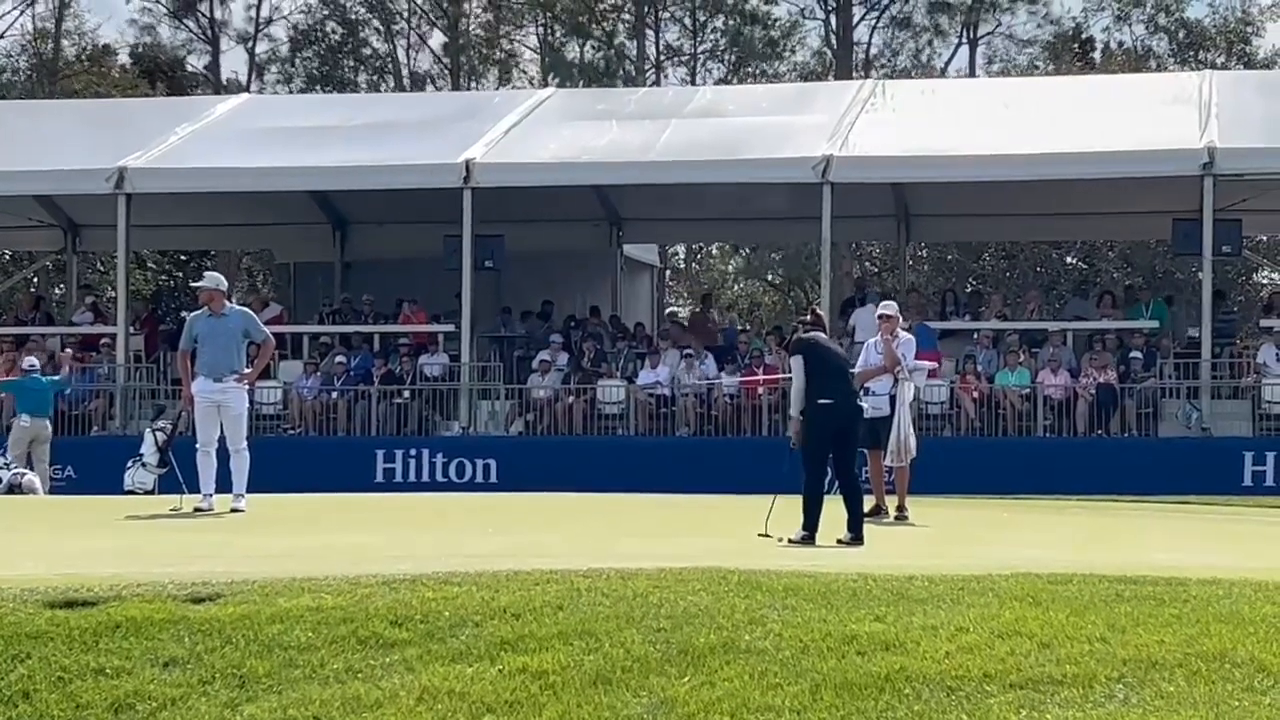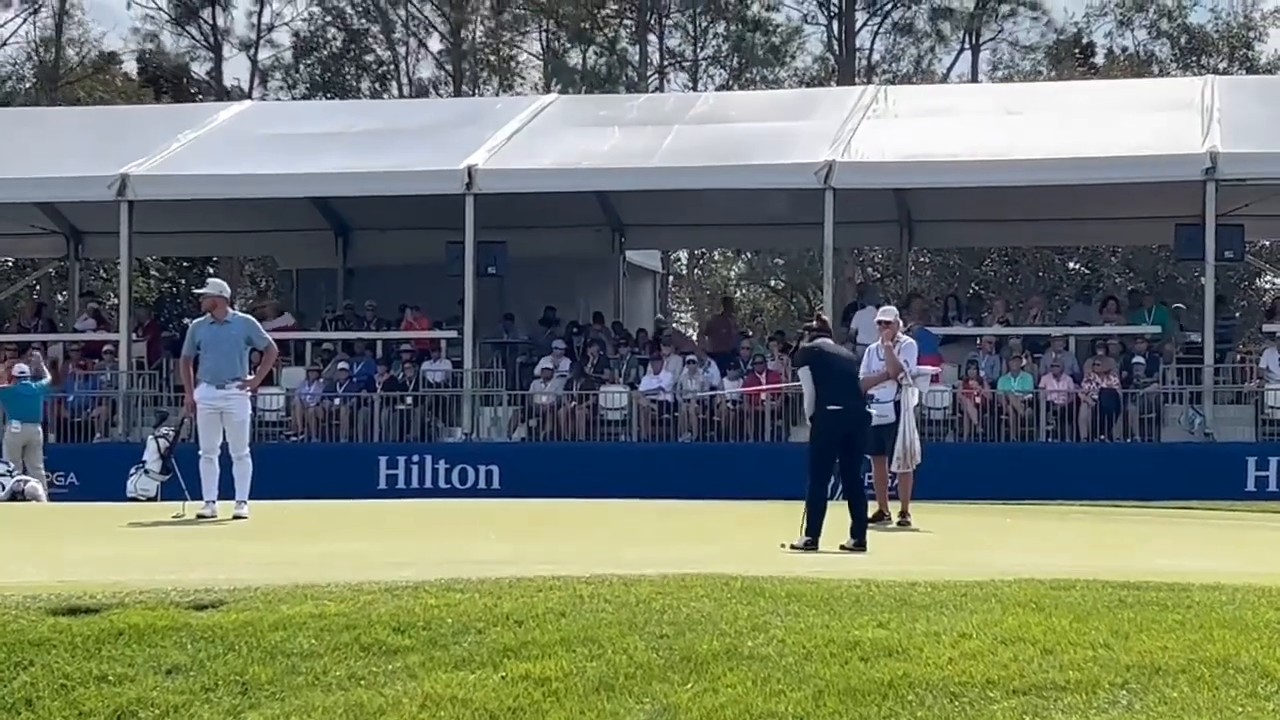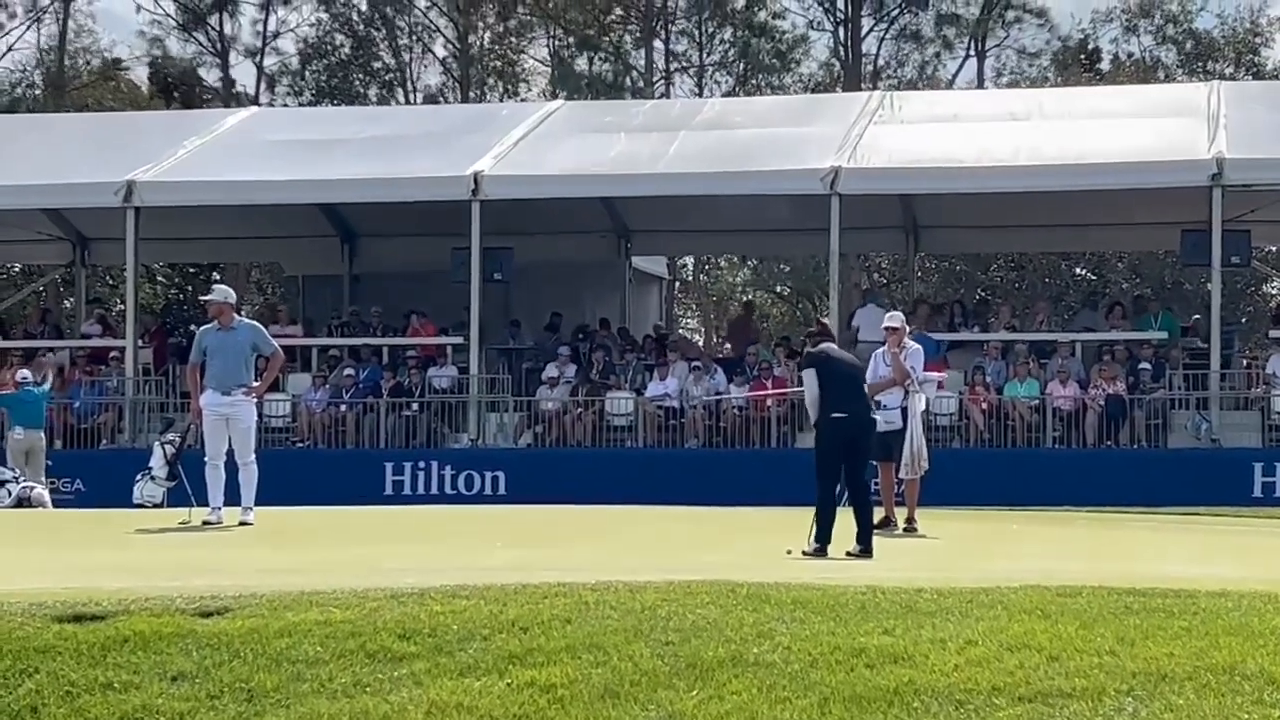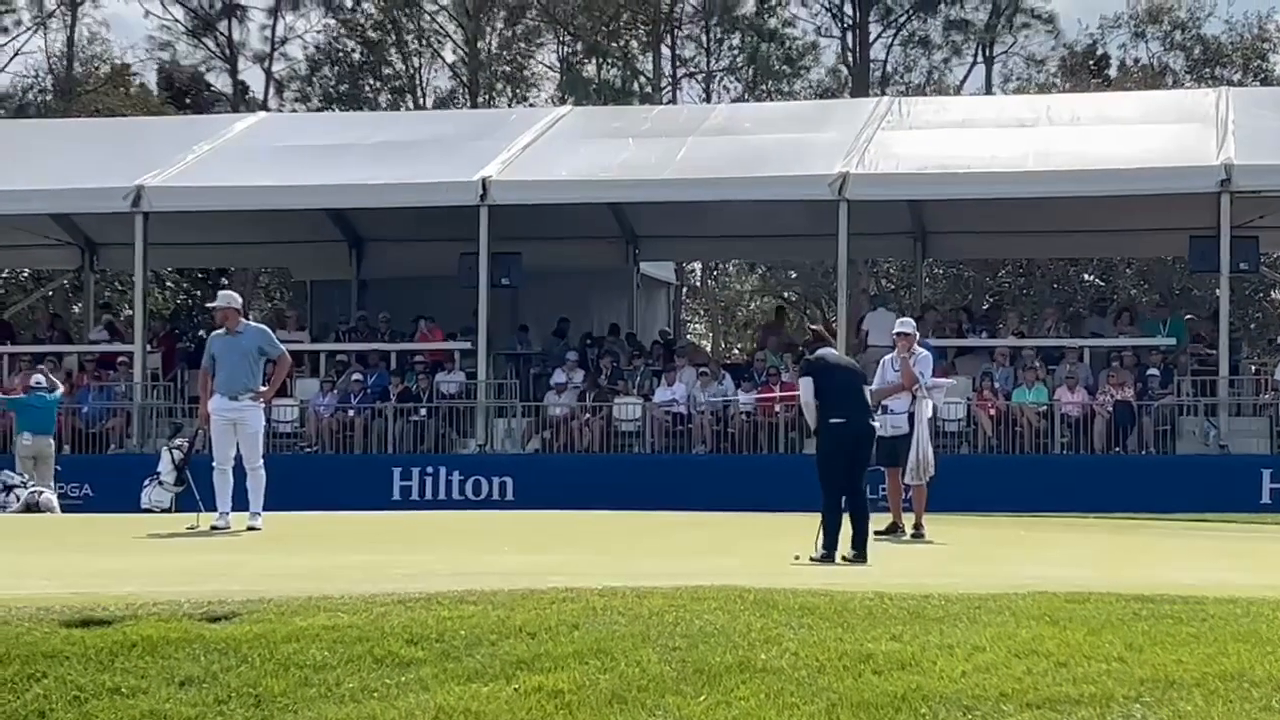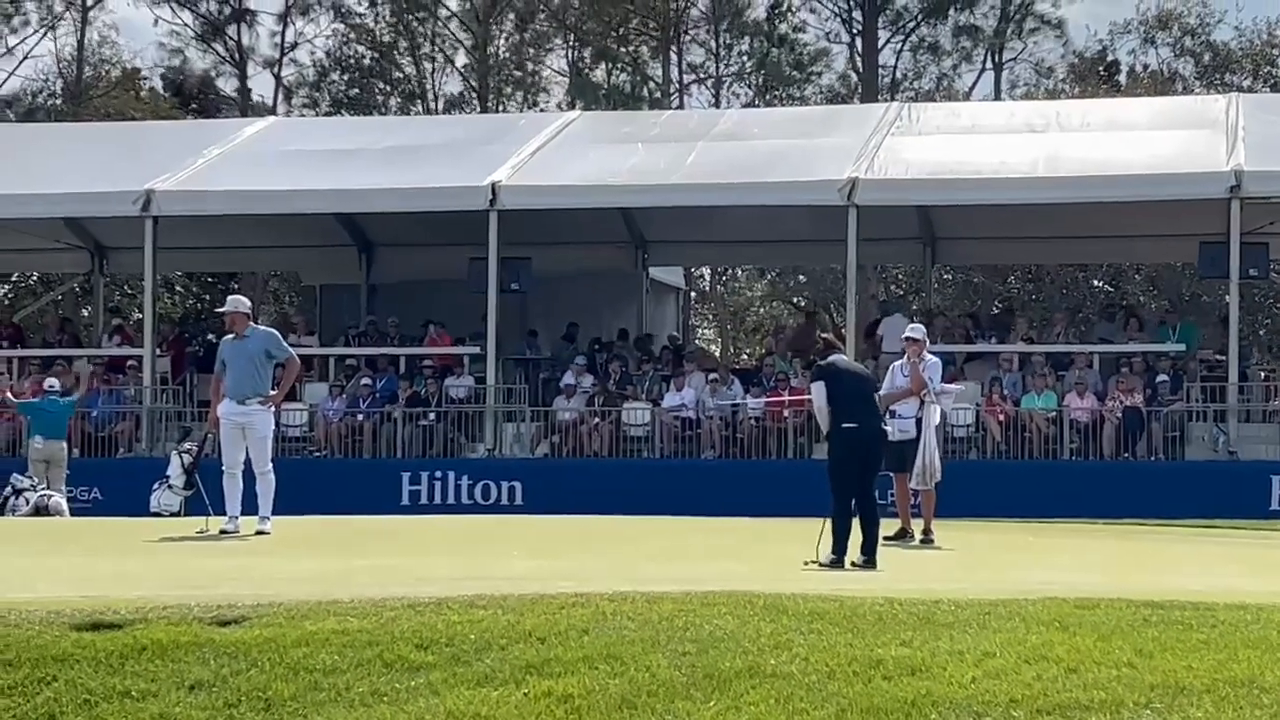
dt=0.4s
person 1, frame 1
left shoulder: (242, 316)
right shoulder: (195, 320)
left elbow: (269, 342)
right elbow: (184, 353)
left wrist: (254, 372)
right wrist: (187, 386)
left hip: (233, 386)
right hip: (203, 387)
left knee: (237, 445)
right knee: (205, 445)
left ankle: (239, 496)
right ankle: (207, 495)
person 1, frame 2
left shoulder: (245, 323)
right shoulder: (197, 326)
left elbow: (271, 349)
right elbow: (186, 359)
left wrist: (257, 379)
right wrist: (189, 393)
left hip: (236, 392)
right hip: (206, 393)
left knee: (240, 451)
right knee: (208, 451)
left ankle: (241, 502)
right ankle: (209, 502)
person 1, frame 3
left shoulder: (251, 329)
right shoulder: (204, 333)
left elbow: (277, 356)
right elbow: (193, 366)
left wrist: (262, 386)
right wrist: (195, 399)
left hip: (242, 399)
right hip: (212, 400)
left knee: (246, 458)
right knee: (213, 458)
left ankle: (247, 509)
right ankle: (215, 509)
person 1, frame 4
left shoulder: (259, 333)
right shoulder: (214, 338)
left elbow: (284, 360)
right elbow: (206, 371)
left wrist: (270, 391)
right wrist: (204, 403)
left hip: (249, 404)
right hip: (220, 405)
left knee: (253, 463)
right knee: (221, 463)
left ankle: (255, 514)
right ankle: (223, 514)
person 1, frame 5
left shoulder: (267, 336)
right shoulder: (225, 343)
left elbow: (293, 363)
right elbow: (218, 376)
left wrist: (279, 395)
right wrist: (214, 407)
left hip: (258, 409)
right hip: (229, 409)
left knee: (262, 467)
right knee: (231, 468)
left ankle: (264, 518)
right ankle: (232, 518)
person 2, frame 1
left shoulder: (800, 342)
right shoulder: (837, 348)
left elbow: (799, 384)
left wrist: (795, 418)
left hip: (822, 409)
right hip: (850, 408)
left knee: (814, 472)
right knee: (847, 471)
left ankle: (808, 531)
right ankle: (855, 531)
person 2, frame 2
left shoulder: (806, 352)
right shoulder: (846, 353)
left elbow: (810, 392)
right elbow: (854, 387)
left wrist: (812, 419)
left hip: (830, 415)
right hip: (859, 414)
left knee: (818, 478)
right knee: (852, 477)
left ankle: (810, 537)
right ankle: (857, 537)
person 2, frame 3
left shoulder: (812, 356)
right shoulder: (852, 359)
left elbow: (812, 394)
right elbow: (862, 393)
left wrist: (816, 422)
left hip: (835, 422)
right hip: (864, 421)
left knee: (827, 484)
right knee: (858, 483)
left ankle: (821, 543)
right ankle: (864, 544)
person 2, frame 4
left shoulder: (810, 363)
right shoulder: (853, 364)
left elbow: (807, 401)
right elbow: (865, 398)
left wrist: (816, 428)
left hip: (835, 428)
right hip: (864, 427)
left knee: (832, 491)
right knee: (856, 488)
left ankle: (828, 549)
right ankle: (859, 549)
person 2, frame 5
left shoulder: (822, 369)
right shoulder: (863, 370)
left elbow: (820, 406)
right elbow: (874, 403)
left wrist: (828, 433)
left hip: (846, 433)
right hip: (875, 432)
left knee: (842, 495)
right knee: (867, 494)
left ankle: (837, 555)
right ankle: (868, 555)
person 3, frame 1
left shoulder: (906, 340)
right shoulder: (870, 344)
left elbow: (895, 365)
right elbow: (859, 376)
left wrist: (887, 339)
right wrist: (883, 368)
left hip: (893, 405)
right hip: (870, 405)
right knee: (873, 456)
left ankle: (902, 506)
right ankle: (880, 504)
person 3, frame 2
left shoulder: (908, 345)
right shoulder: (871, 349)
left elbow: (897, 372)
right elbow: (861, 382)
left wrist: (888, 345)
right wrist: (885, 375)
left hip: (897, 410)
right hip: (874, 411)
right knee: (877, 462)
left ankle: (904, 512)
right ankle: (883, 510)
person 3, frame 3
left shoulder: (914, 351)
right shoulder: (878, 355)
left elbow: (904, 378)
left wrist: (895, 351)
right wrist: (892, 381)
left hip: (903, 417)
right hip: (880, 418)
right knee: (884, 468)
left ankle: (911, 518)
right ankle: (889, 517)
person 3, frame 4
left shoulder: (923, 357)
right shoulder: (886, 360)
left elbow: (912, 383)
right elbow: (875, 394)
left wrist: (904, 356)
right wrist: (900, 386)
left hip: (911, 422)
right hip: (887, 423)
right knee: (892, 473)
left ankle: (918, 523)
right ankle: (897, 522)
person 3, frame 5
left shoulder: (933, 363)
right shoulder: (896, 366)
left elbow: (920, 387)
right elbow: (883, 399)
left wrist: (913, 361)
right wrist: (908, 391)
left hip: (918, 428)
right hip: (895, 428)
right knee: (899, 479)
left ankle: (927, 529)
right ankle: (905, 528)
